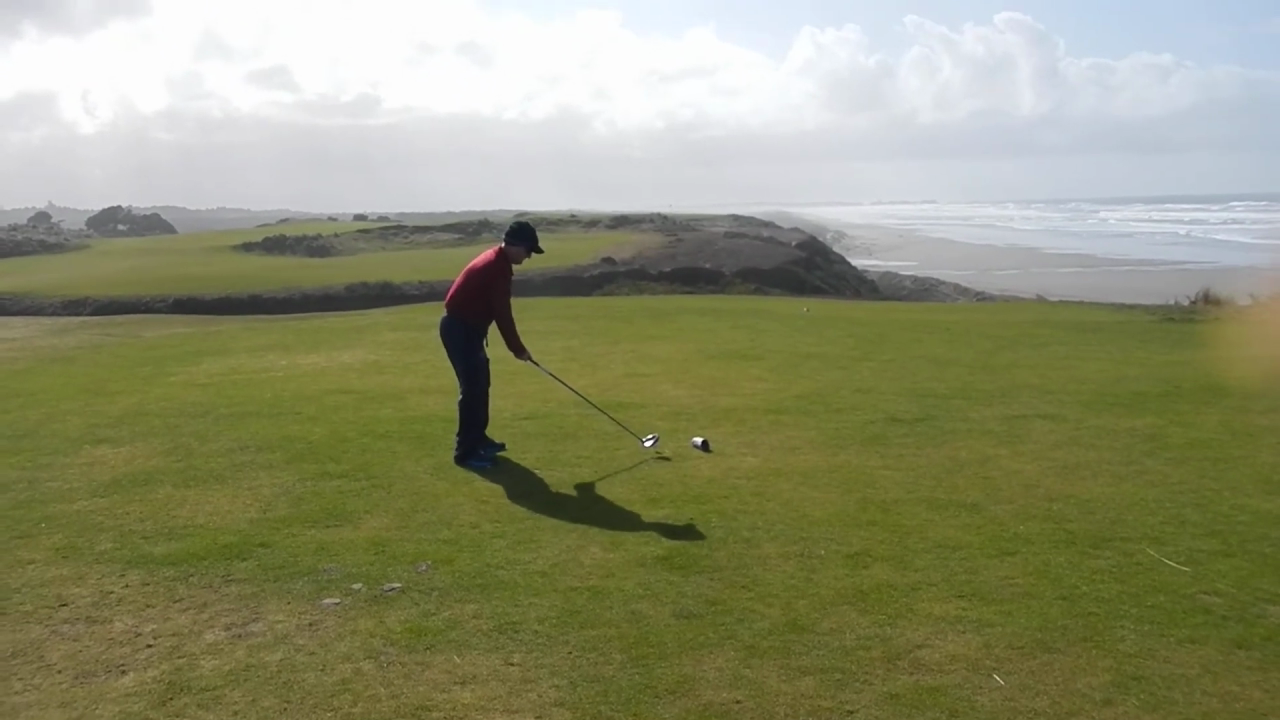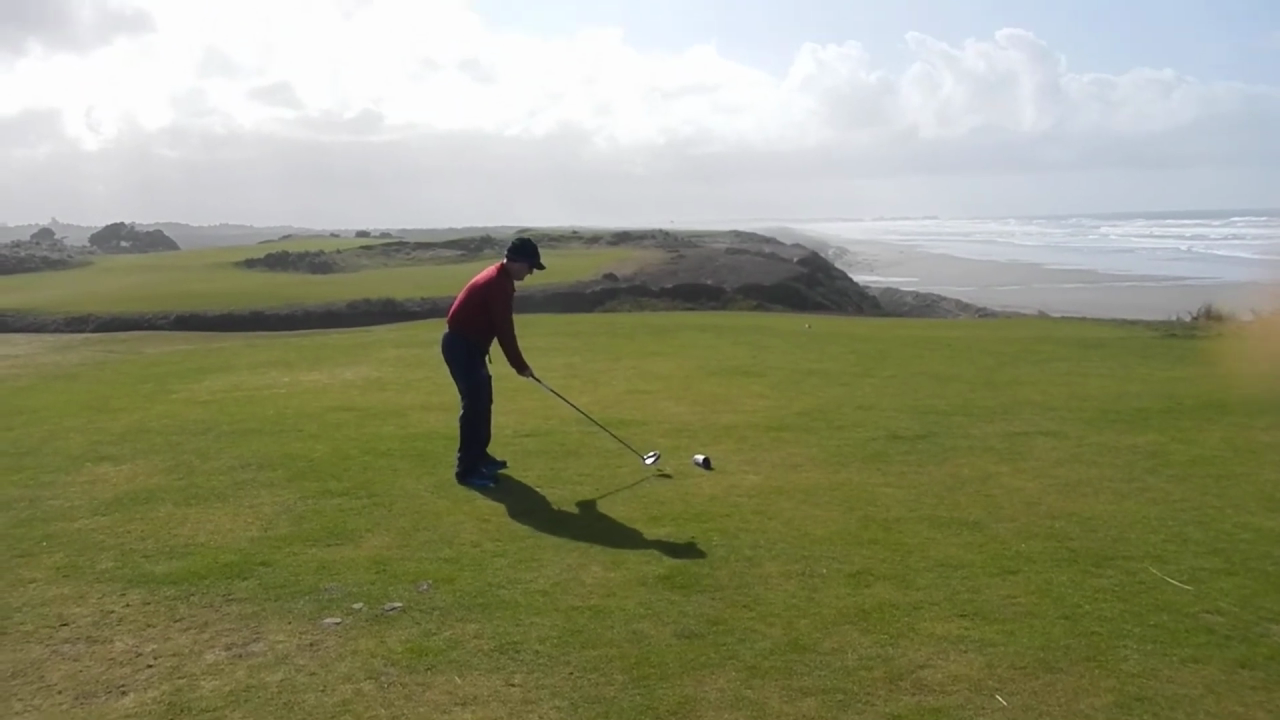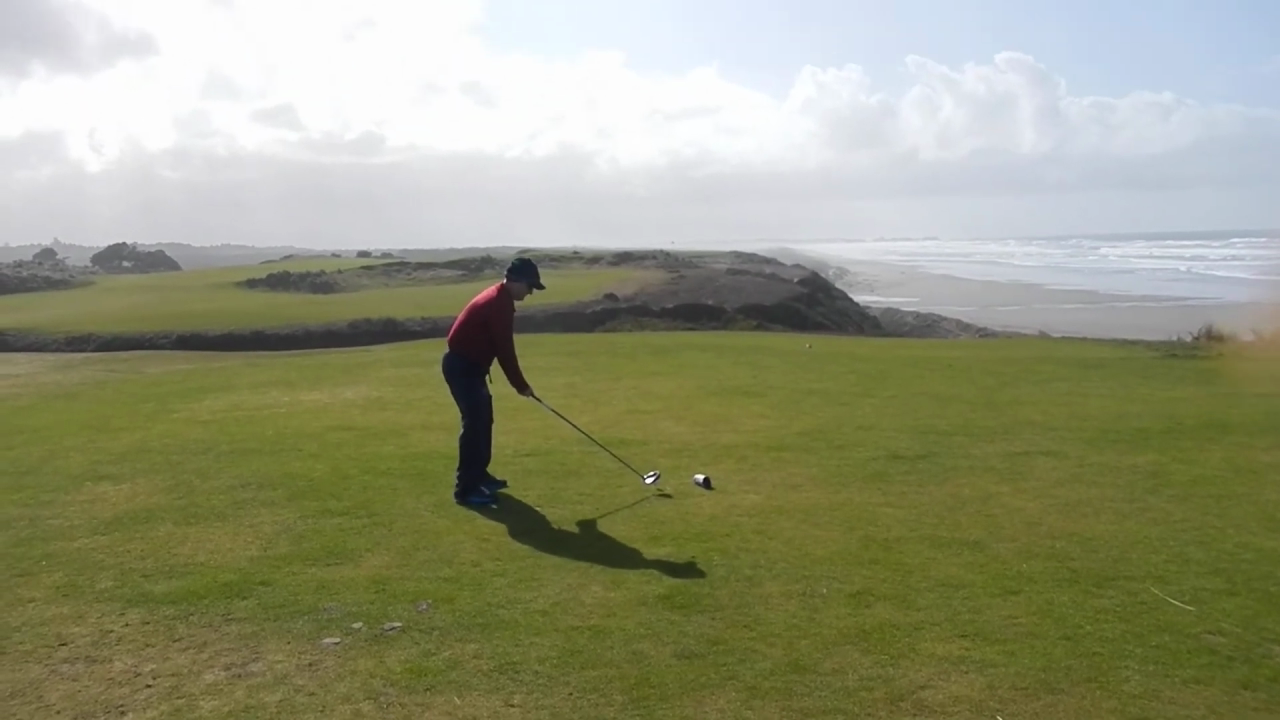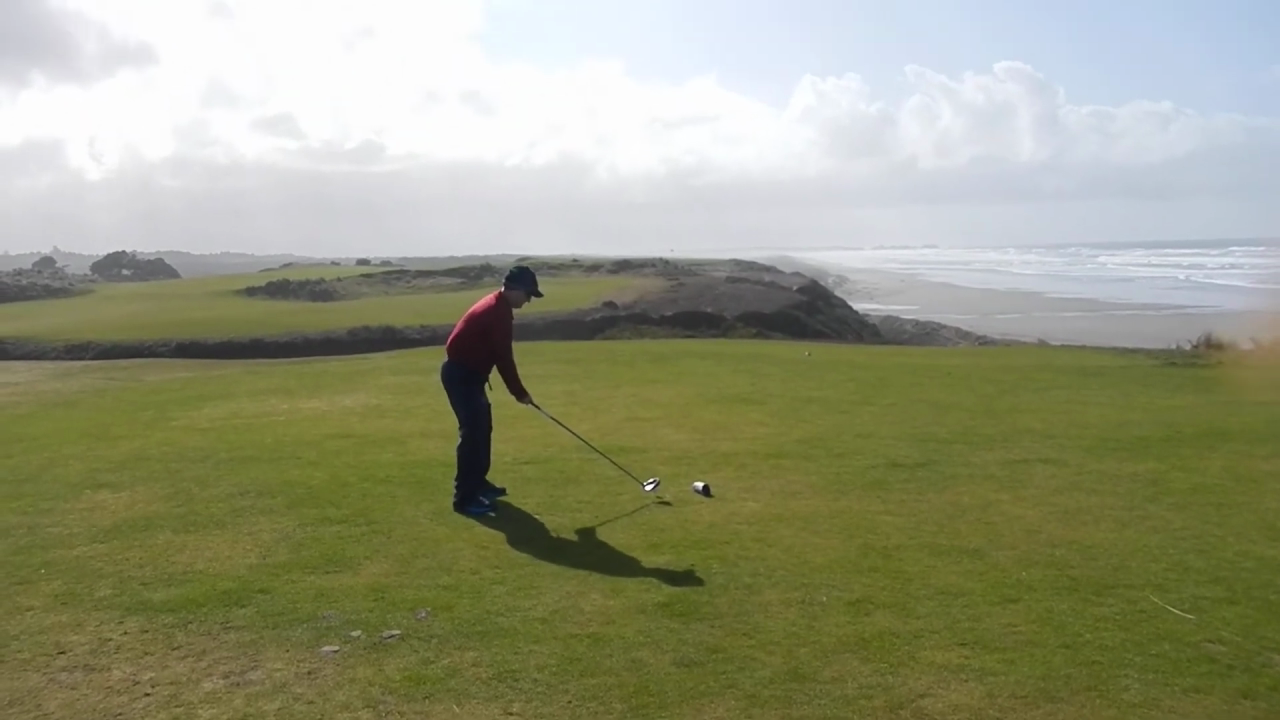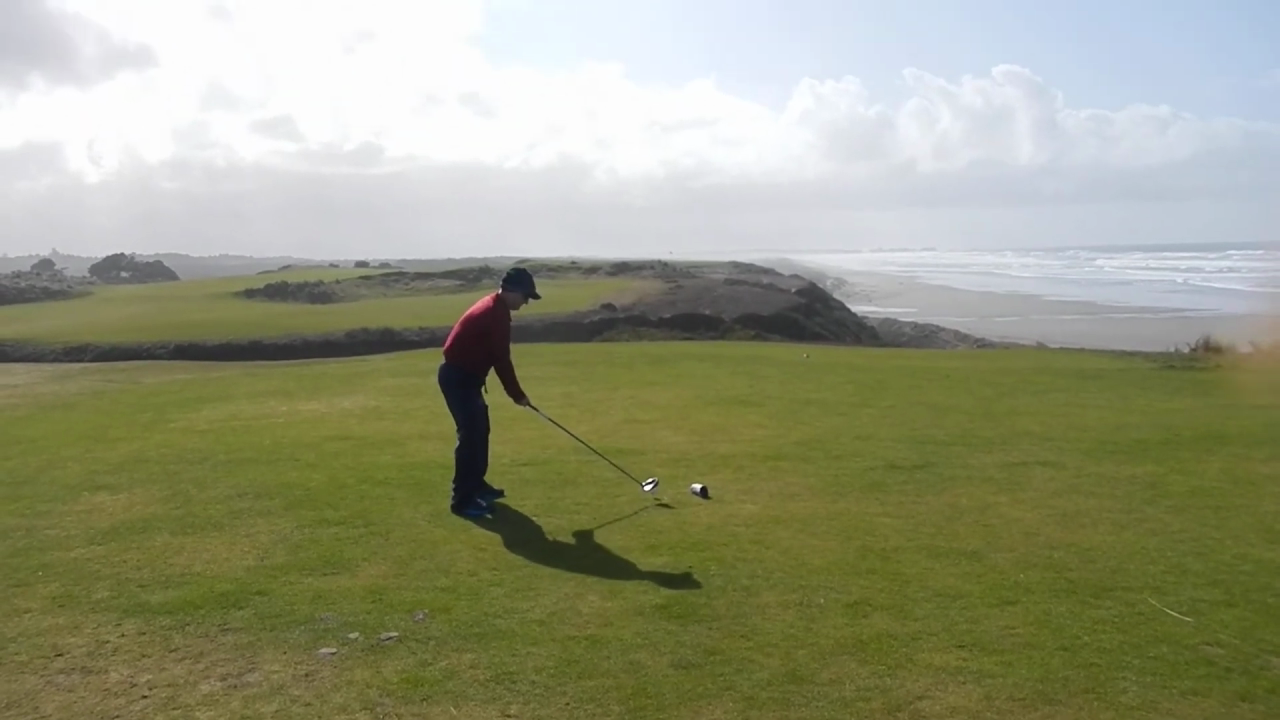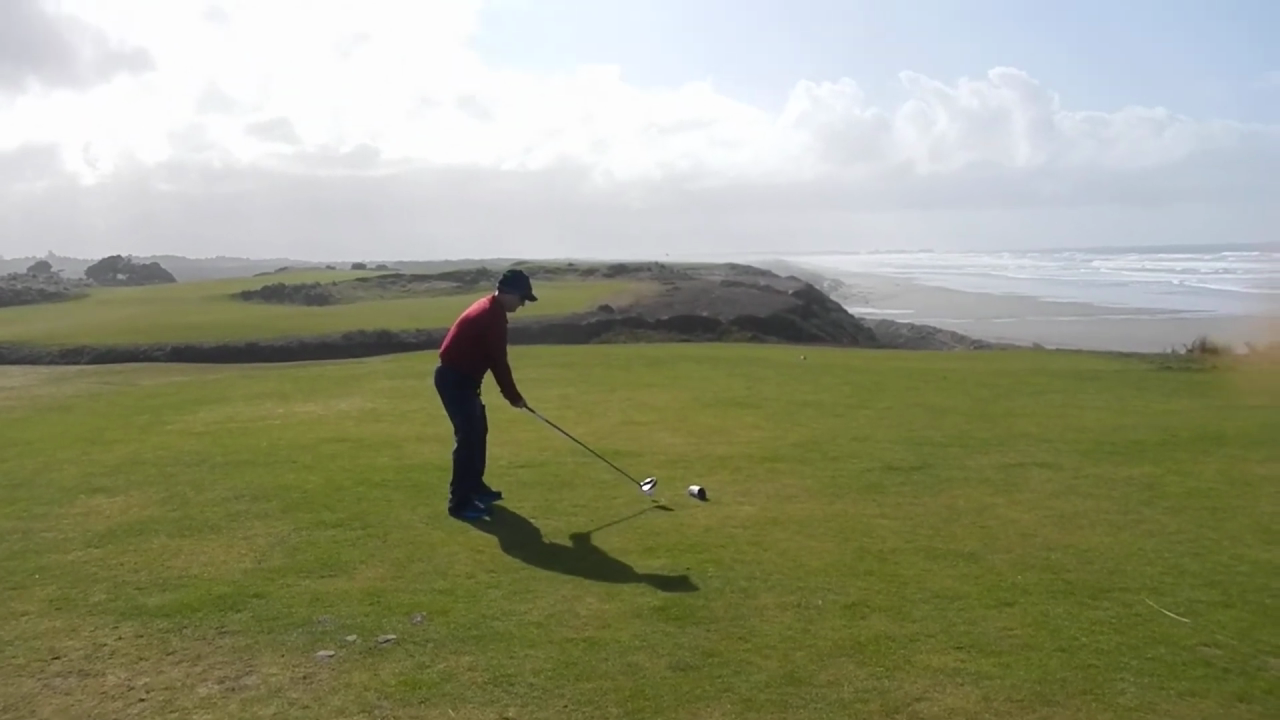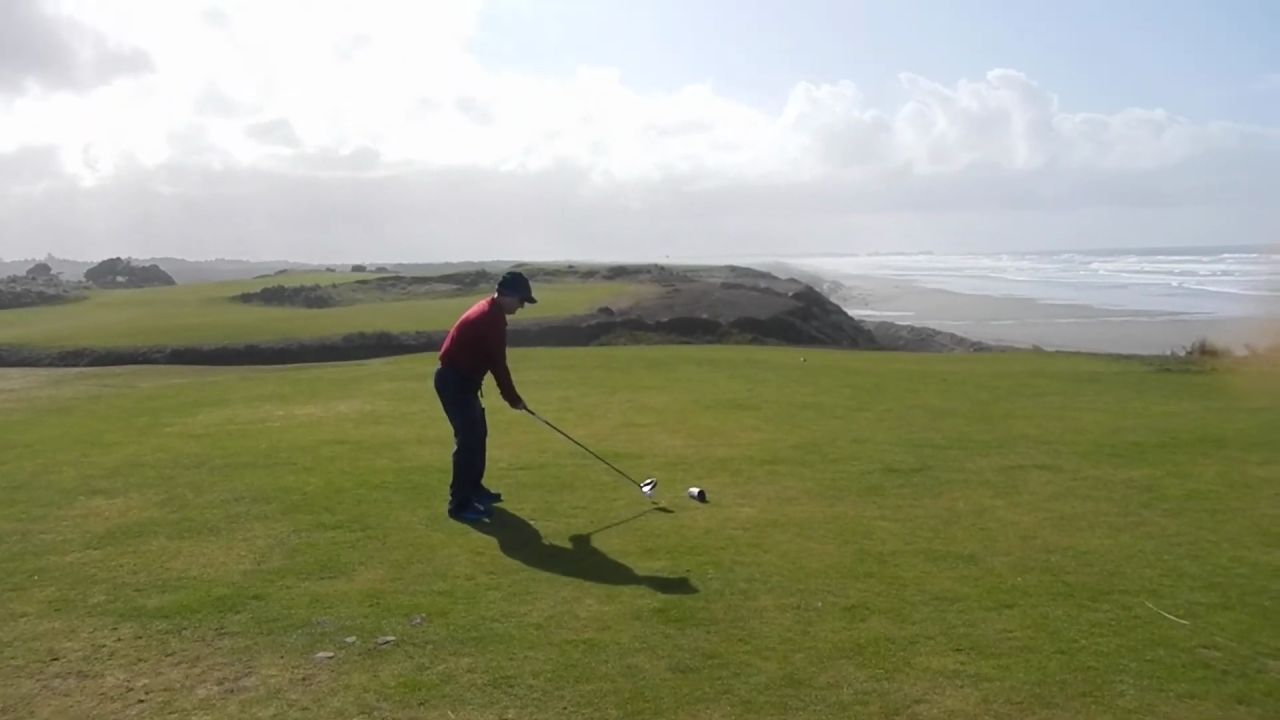
dt=0.1s
person 1, frame 1
left shoulder: (495, 260)
right shoulder: (497, 267)
left elbow: (498, 311)
right elbow: (503, 314)
left wrist: (515, 347)
right wrist: (518, 349)
left hip: (465, 326)
right hip: (459, 329)
left knee: (480, 384)
right knee: (472, 387)
left ankle: (477, 438)
right ankle: (465, 450)
person 1, frame 2
left shoulder: (497, 277)
right shoulder: (499, 283)
left elbow: (499, 327)
right elbow: (505, 330)
left wrist: (517, 363)
right wrist: (520, 365)
left hip: (466, 342)
right hip: (461, 344)
left knee: (482, 400)
right knee: (474, 403)
left ankle: (478, 455)
right ankle: (466, 468)
person 1, frame 3
left shoulder: (497, 297)
right shoulder: (500, 304)
left elbow: (499, 346)
right elbow: (505, 350)
left wrist: (517, 382)
right wrist: (521, 384)
left hip: (467, 362)
right hip: (462, 365)
left knee: (483, 420)
right knee: (474, 422)
left ankle: (479, 474)
right ankle: (465, 487)
person 1, frame 4
left shoulder: (495, 305)
right shoulder: (498, 312)
left elbow: (498, 355)
right elbow: (504, 358)
left wrist: (516, 390)
right wrist: (519, 392)
left hip: (465, 370)
right hip: (461, 373)
left knee: (482, 428)
right knee: (472, 431)
left ankle: (478, 482)
right ankle: (464, 496)
person 1, frame 5
left shoulder: (492, 307)
right shoulder: (496, 314)
left elbow: (496, 357)
right elbow: (502, 360)
left wrist: (514, 392)
right wrist: (517, 394)
left hip: (462, 373)
right hip: (458, 376)
left knee: (480, 430)
right knee: (470, 434)
left ankle: (476, 484)
right ankle: (462, 498)
person 1, frame 6
left shoulder: (488, 308)
right shoulder: (492, 316)
left elbow: (492, 359)
right elbow: (499, 362)
left wrist: (510, 394)
right wrist: (513, 396)
left hip: (458, 375)
right hip: (455, 378)
left knee: (477, 430)
right knee: (468, 436)
left ankle: (474, 485)
right ankle: (459, 501)
person 1, frame 7
left shoulder: (488, 311)
right shoulder: (492, 318)
left elbow: (492, 360)
right elbow: (498, 364)
left wrist: (510, 396)
right wrist: (513, 398)
left hip: (459, 378)
right hip: (455, 380)
left knee: (477, 434)
right knee: (468, 438)
left ankle: (473, 488)
right ankle: (459, 503)
